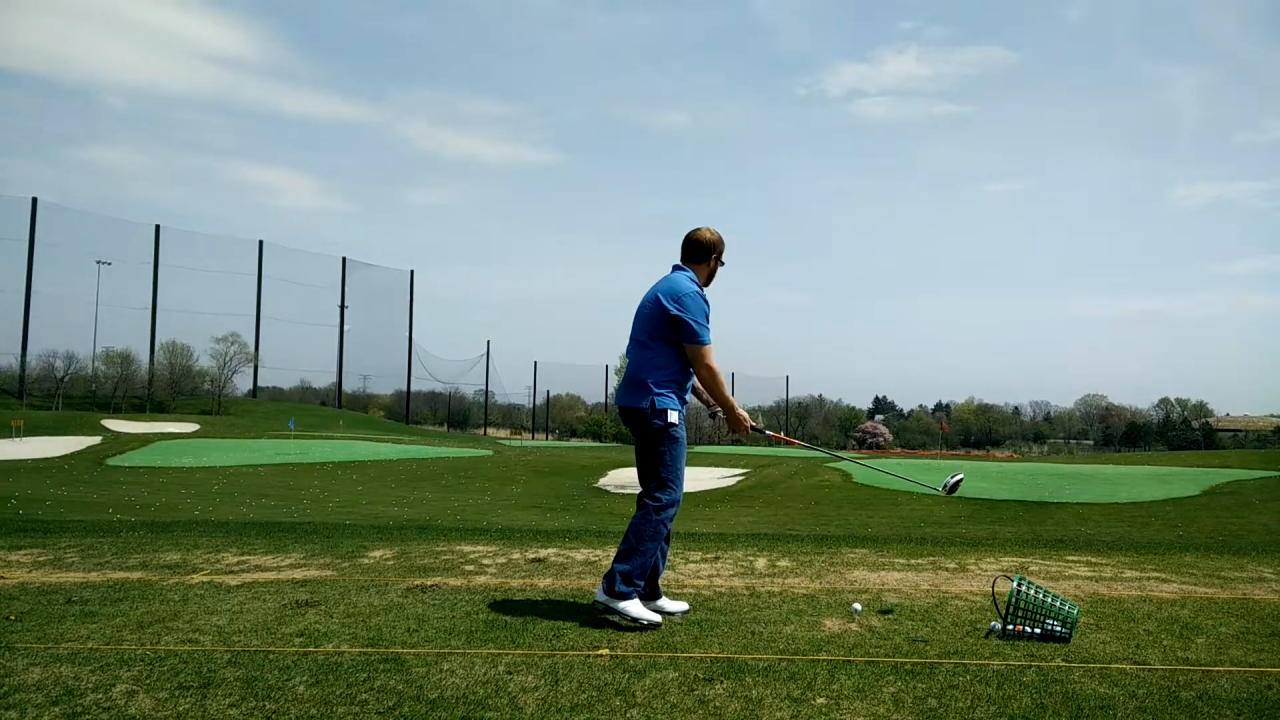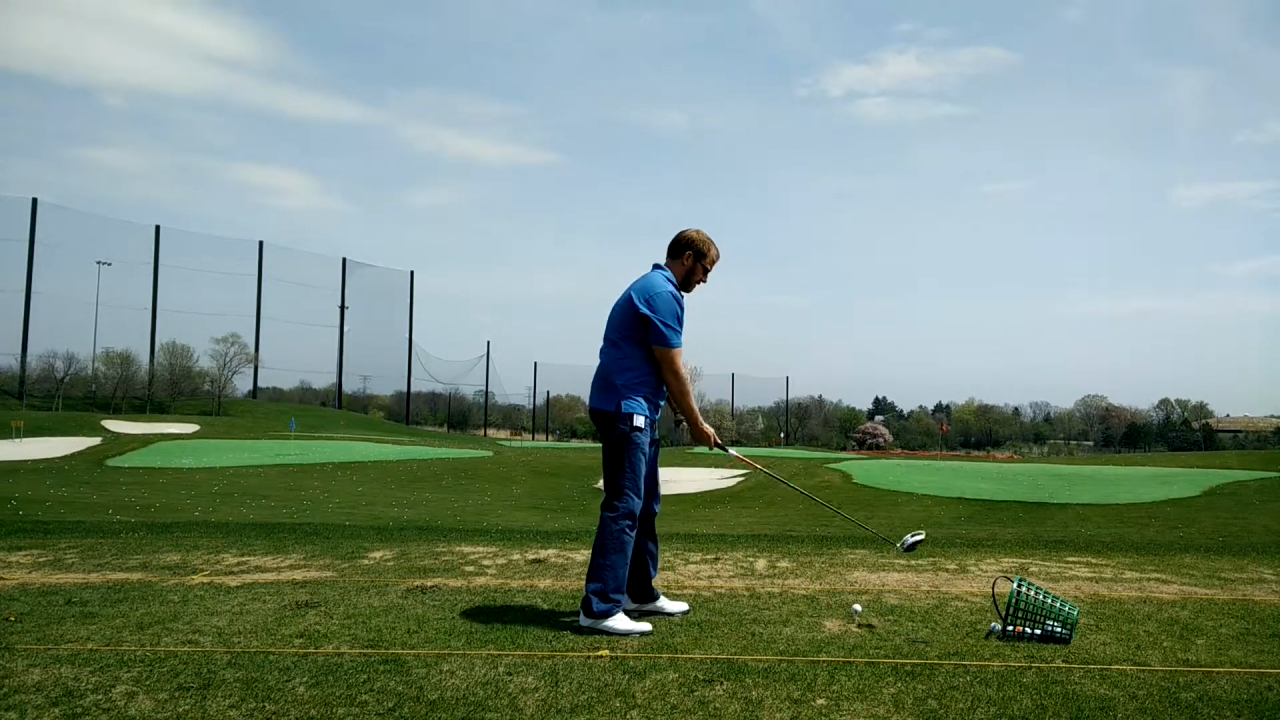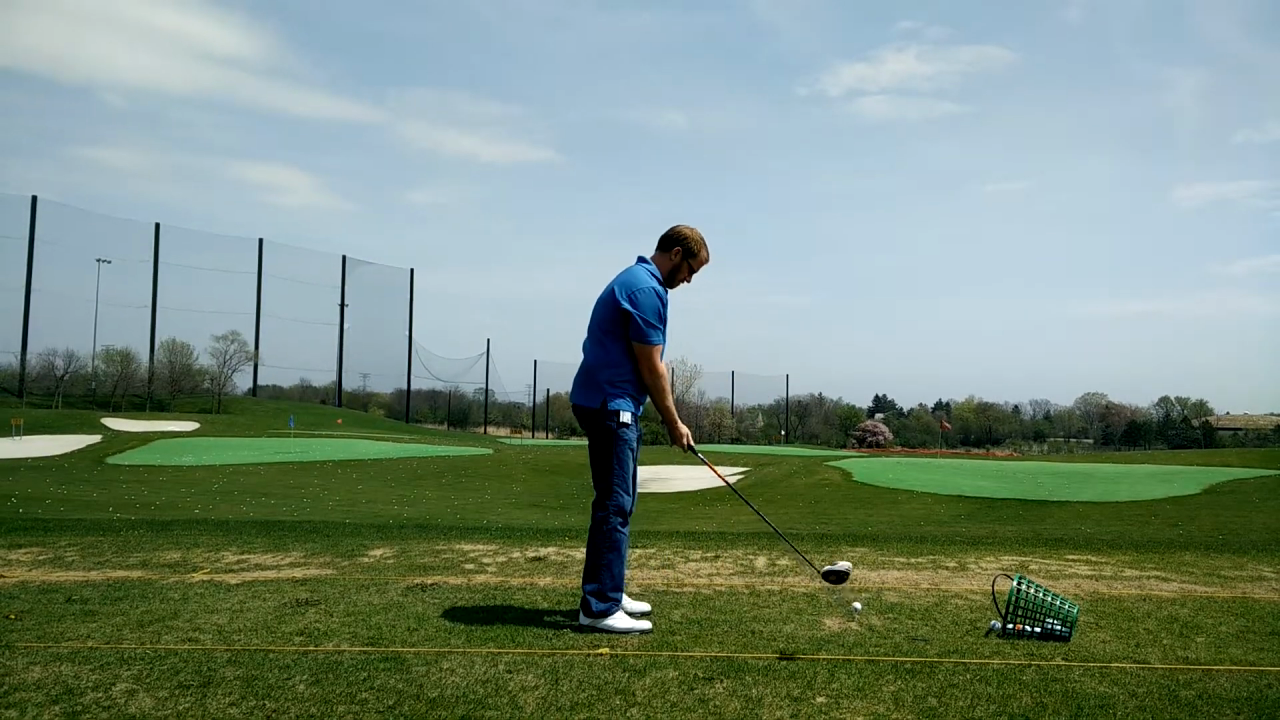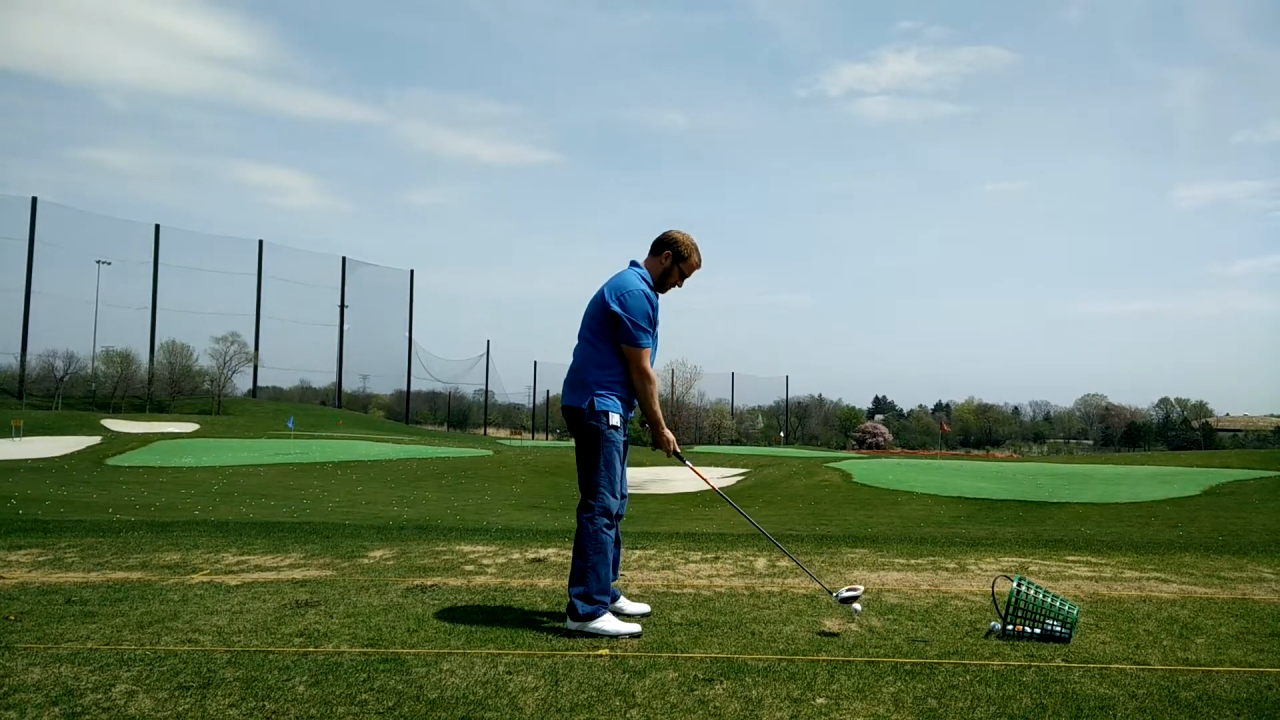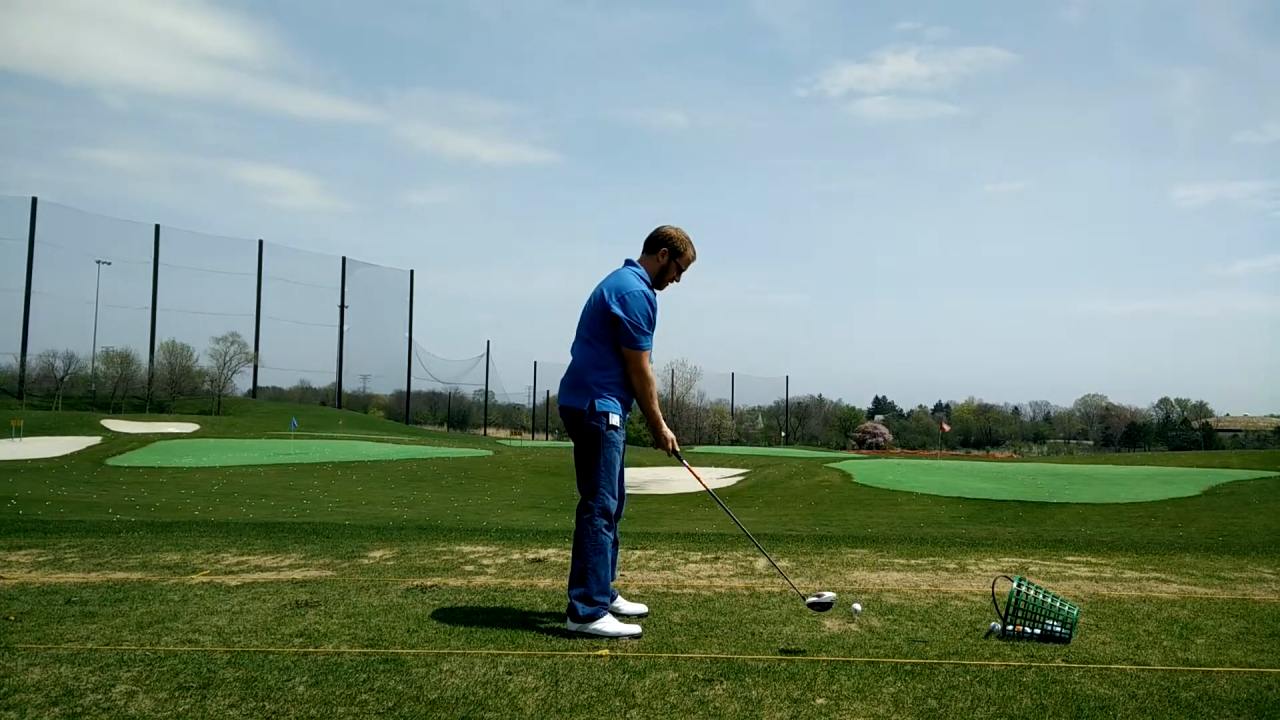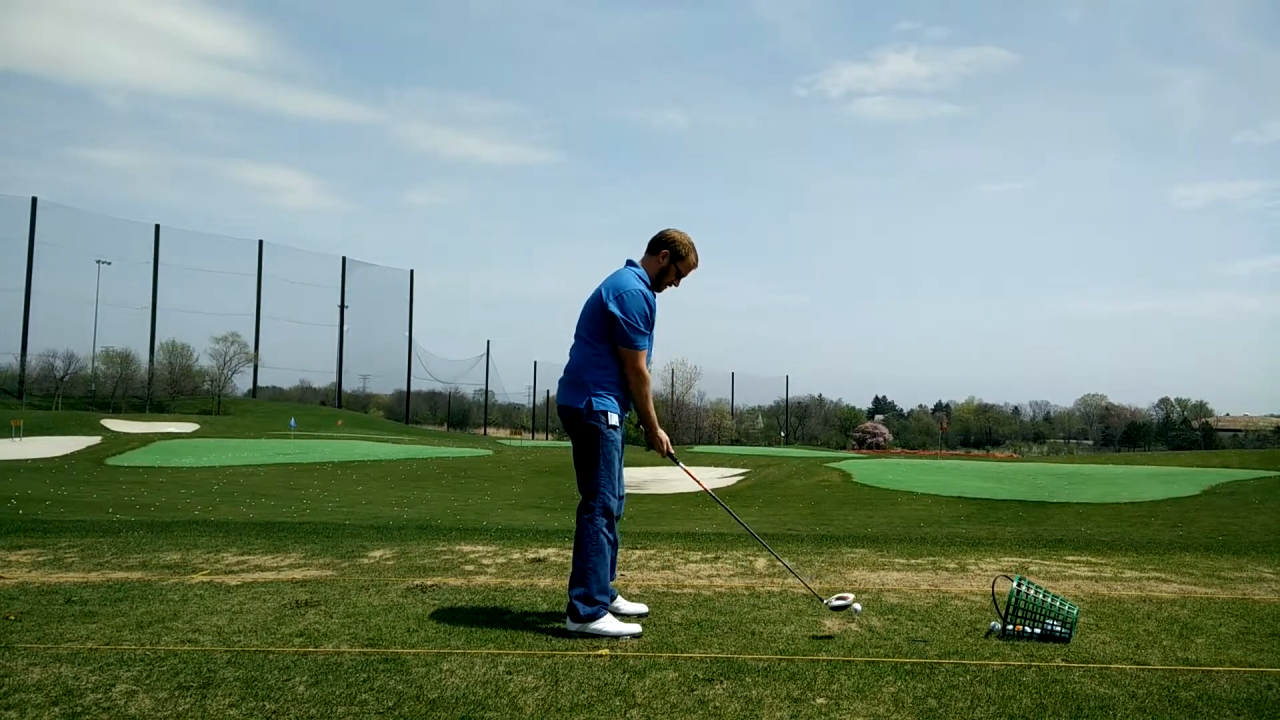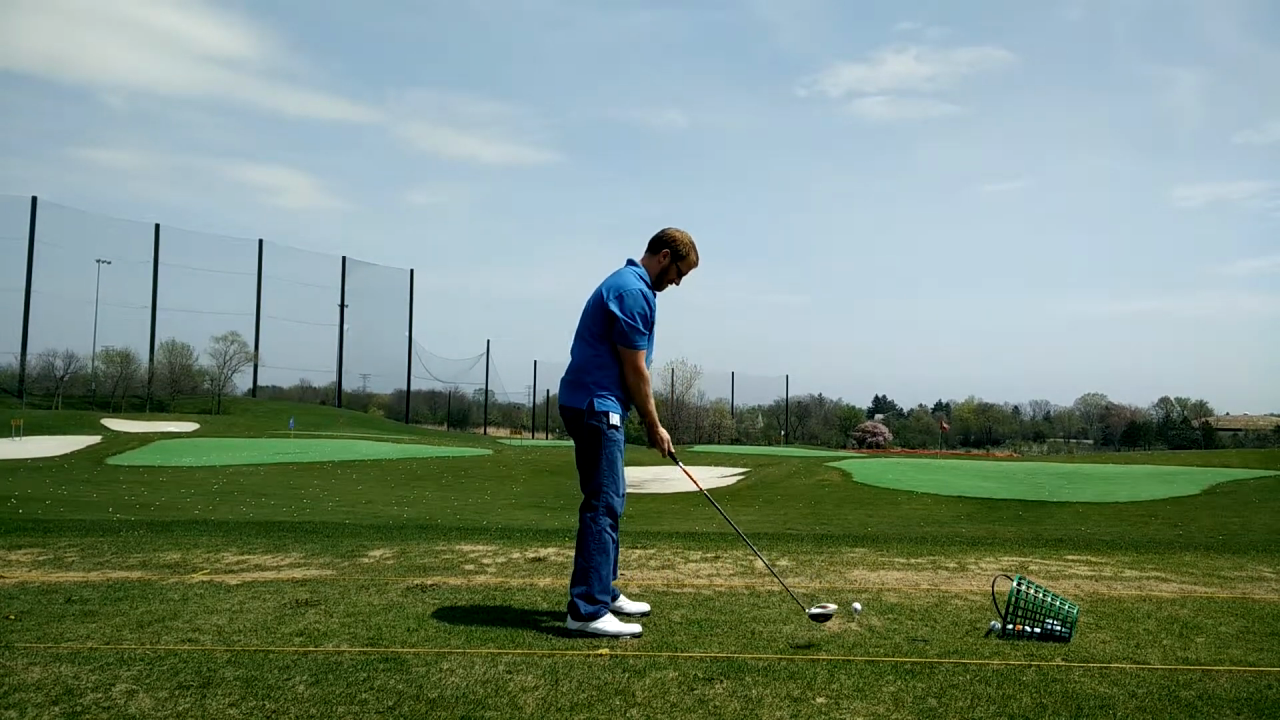
dt=0.4s
person 1, frame 1
left shoulder: (668, 287)
right shoulder: (688, 293)
right elbow: (704, 366)
left wrist: (712, 404)
right wrist: (732, 410)
left hip: (641, 402)
right hip: (657, 406)
left knee: (656, 496)
right knee: (664, 496)
left ankle: (644, 590)
right ankle: (619, 587)
person 1, frame 2
left shoulder: (652, 287)
right shoulder: (663, 293)
right elbow: (673, 371)
left wrist: (685, 417)
right wrist: (696, 423)
left hip: (630, 408)
right hip: (625, 410)
left knee: (644, 505)
right knee: (624, 505)
left ankle: (640, 592)
right ankle: (599, 607)
person 1, frame 3
left shoulder: (636, 280)
right shoulder: (646, 288)
left elbow: (649, 365)
right elbow: (651, 368)
left wrist: (672, 419)
right wrist: (673, 422)
left hip: (610, 403)
right hip: (609, 405)
left knee: (620, 501)
right knee: (614, 504)
left ankle: (606, 591)
right ankle: (598, 607)
person 1, frame 4
left shoulder: (633, 287)
right shoulder: (636, 291)
left elbow: (641, 369)
right elbow: (640, 371)
left wrist: (655, 423)
right wrist: (659, 427)
left hip: (601, 405)
right hip: (598, 406)
left knee: (611, 503)
right knee: (601, 505)
left ankle: (603, 593)
right ankle: (585, 609)
person 1, frame 5
left shoulder: (623, 282)
right shoulder: (636, 292)
left elbow: (630, 368)
right elbow: (639, 372)
left wrist: (654, 420)
right wrist: (658, 426)
left hip: (595, 405)
right hip: (596, 408)
left knee: (610, 503)
right knee: (599, 506)
left ankle: (601, 593)
right ankle: (586, 611)
person 1, frame 6
left shoulder: (626, 283)
right shoulder: (634, 292)
left elbow: (634, 367)
right elbow: (636, 372)
left wrist: (648, 423)
right wrist: (652, 427)
left hip: (594, 404)
right hip: (594, 406)
left knee: (609, 502)
right knee: (600, 505)
left ankle: (601, 592)
right ankle: (586, 611)
person 1, frame 7
left shoulder: (626, 282)
right shoulder: (635, 291)
right elbow: (635, 371)
left wrist: (649, 421)
right wrist: (654, 426)
left hip: (594, 404)
right hip: (596, 406)
left knee: (609, 502)
right knee: (602, 505)
left ankle: (603, 591)
right ankle: (586, 609)
